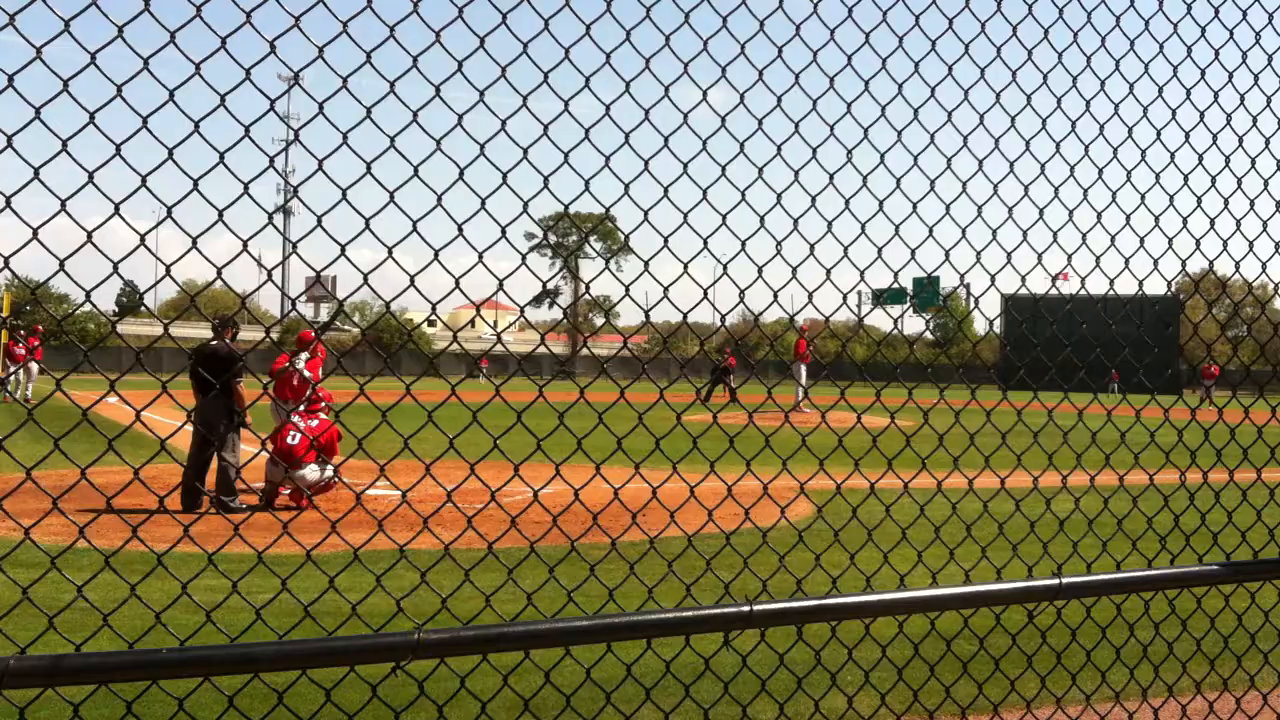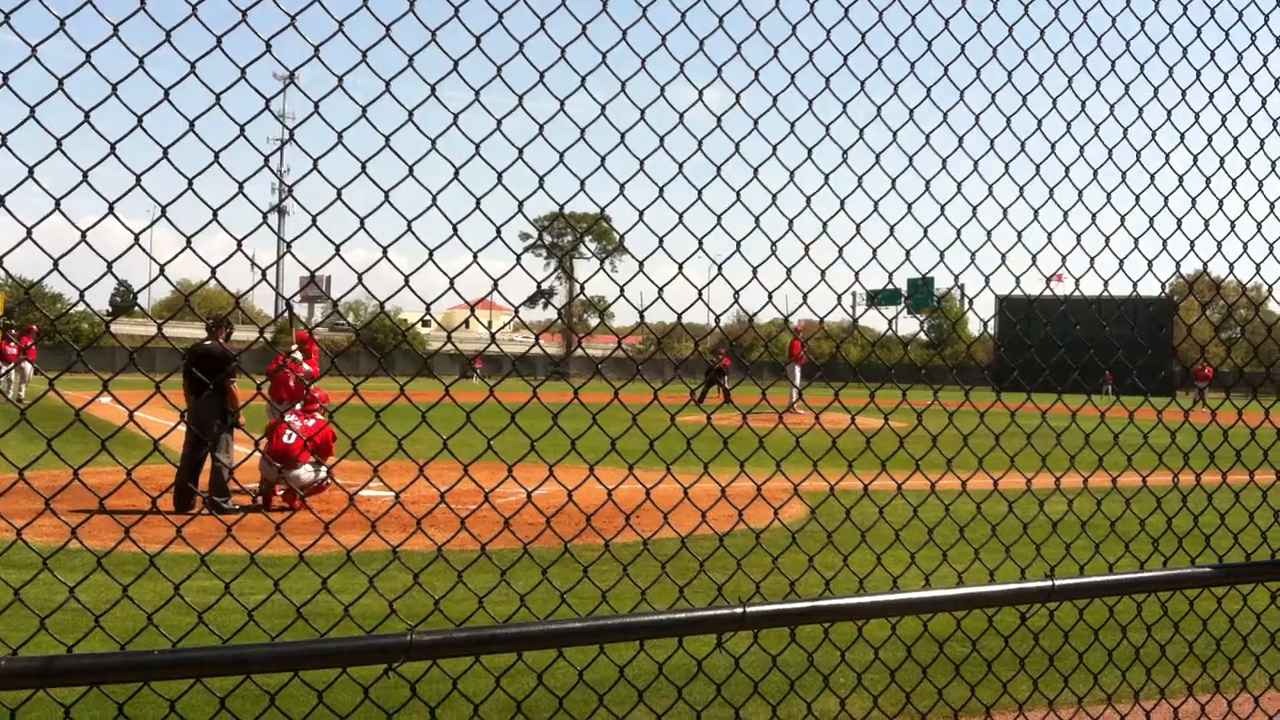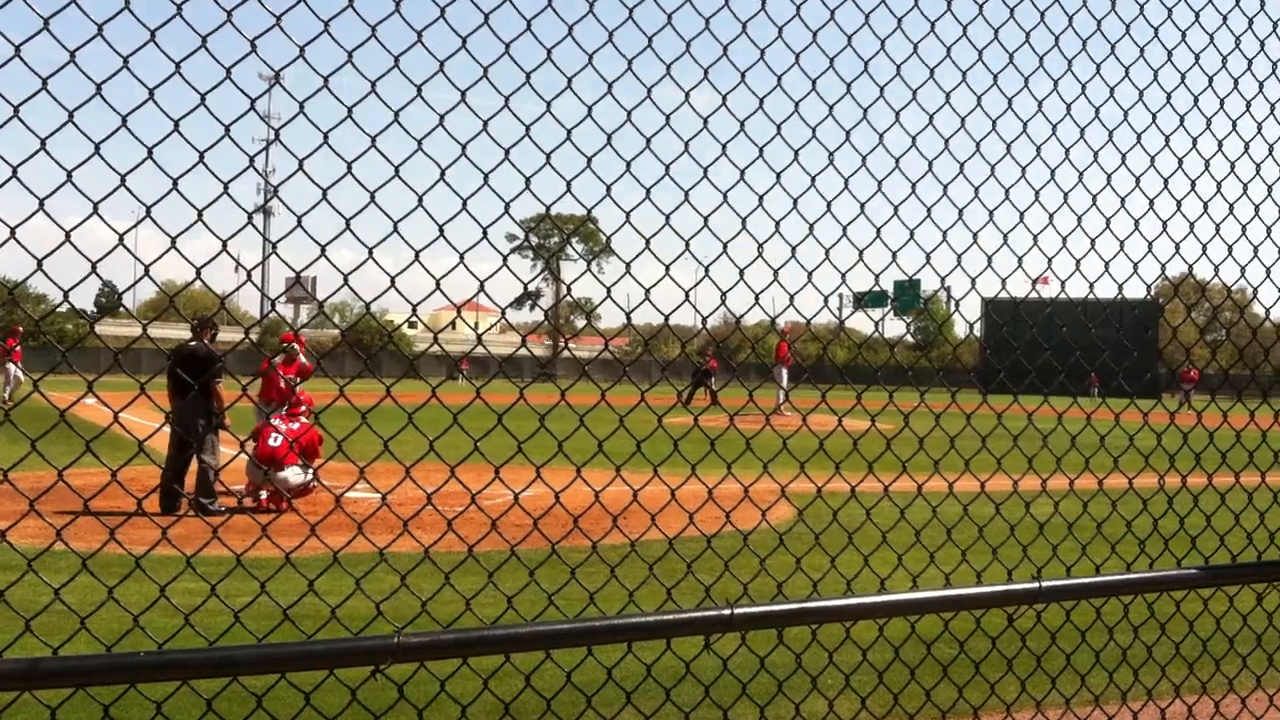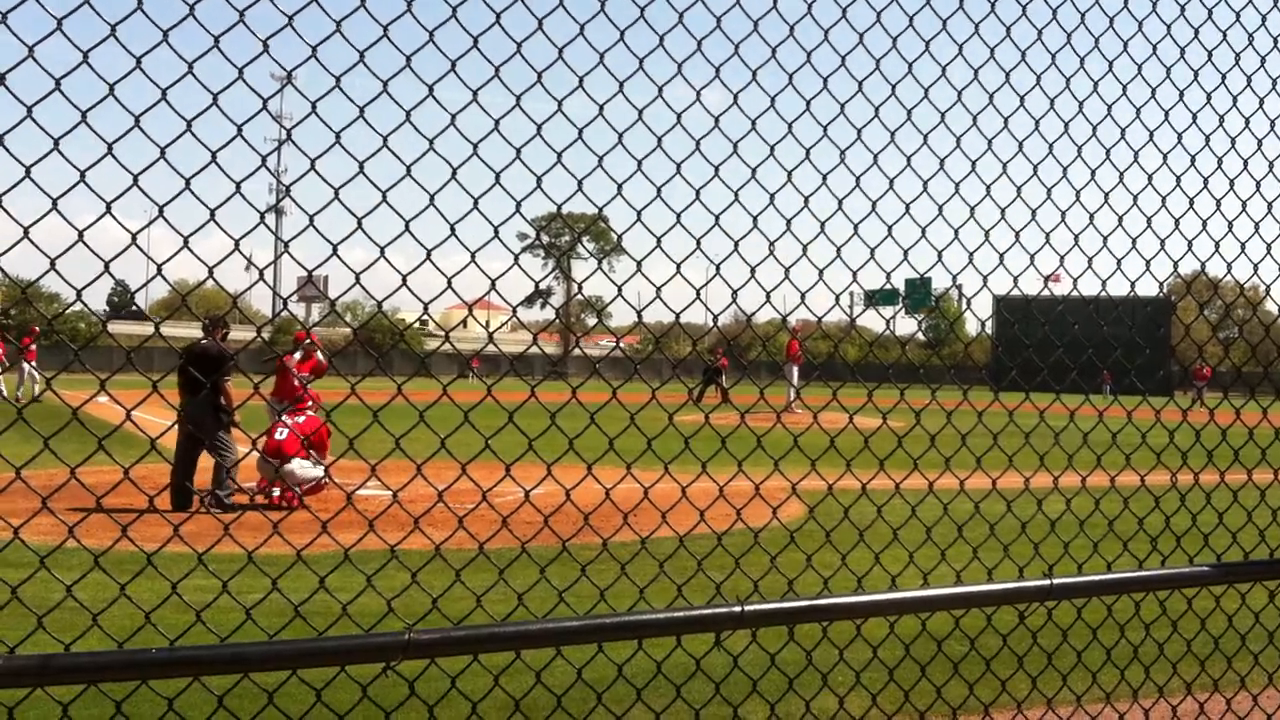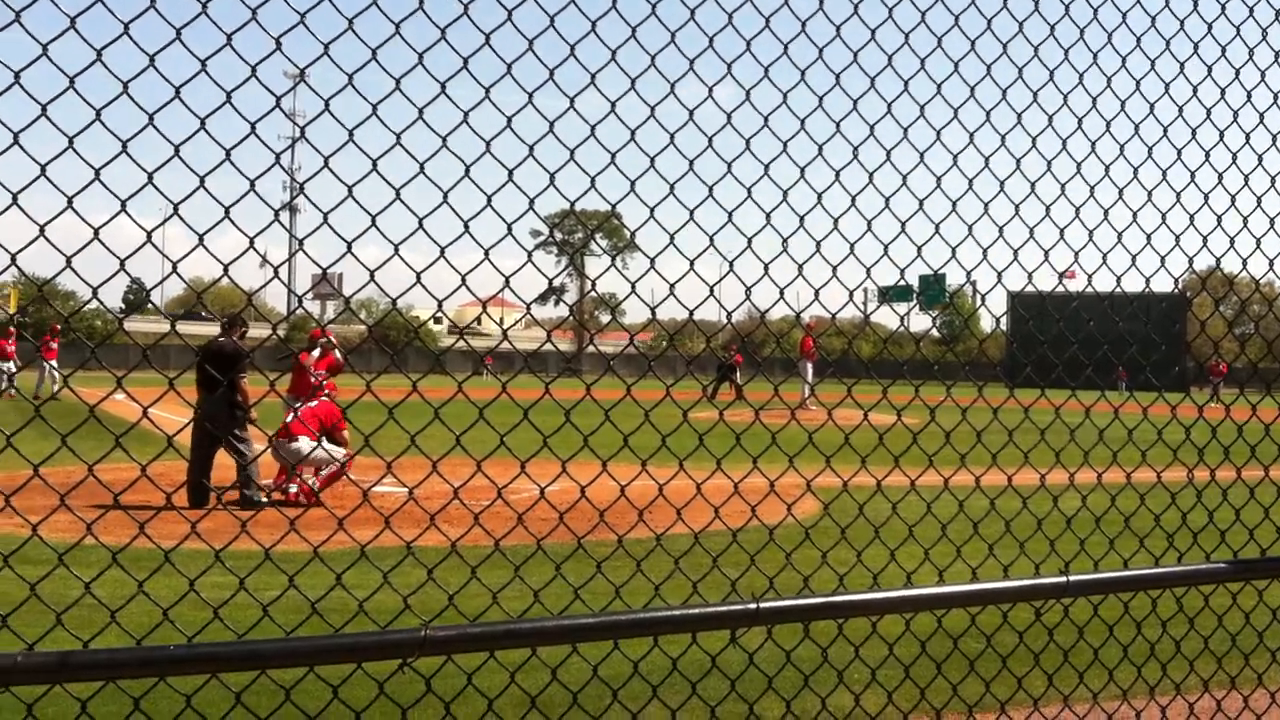
dt=0.2s
person 1, frame 1
left shoulder: (199, 351)
right shoulder: (231, 352)
left elbow: (194, 383)
right elbow: (237, 387)
right wrist: (245, 413)
left hip: (202, 408)
right hip: (224, 409)
left knee: (197, 455)
right knee: (228, 456)
left ankle: (190, 501)
right ankle: (227, 501)
person 1, frame 2
left shoulder: (192, 351)
right shoulder: (225, 352)
left elbow: (186, 384)
right elbow: (231, 386)
right wrist: (238, 413)
left hip: (196, 409)
right hip: (217, 410)
left knee: (191, 456)
right knee: (222, 457)
left ankle: (183, 501)
right ankle: (219, 502)
person 1, frame 3
left shoulder: (177, 351)
right shoulder: (210, 353)
left elbow: (170, 385)
right elbow: (216, 387)
right wrist: (223, 414)
left hip: (180, 409)
right hip: (202, 411)
left knee: (176, 458)
right knee: (208, 459)
left ankle: (169, 503)
right ankle: (205, 504)
person 1, frame 4
left shoulder: (188, 350)
right shoulder: (221, 351)
left elbow: (181, 383)
right elbow: (225, 385)
right wrist: (233, 411)
left hip: (188, 407)
right hip: (210, 408)
left knee: (185, 456)
right knee: (227, 453)
left ankle: (181, 500)
right ankle: (221, 498)
person 1, frame 5
left shoulder: (206, 347)
right shoulder: (238, 349)
left elbow: (199, 380)
right elbow: (241, 382)
right wrist: (249, 409)
left hip: (204, 404)
right hip: (226, 406)
left knee: (200, 453)
right knee: (244, 452)
left ankle: (197, 498)
right ankle: (251, 497)
